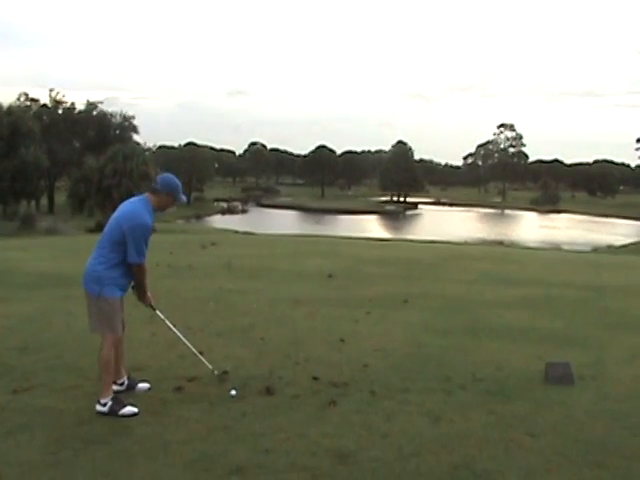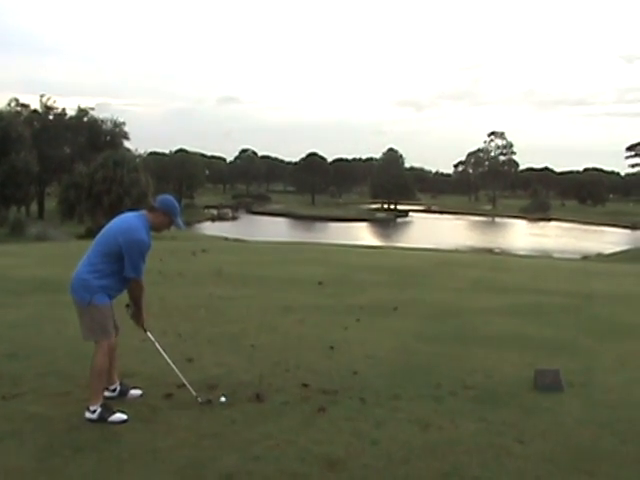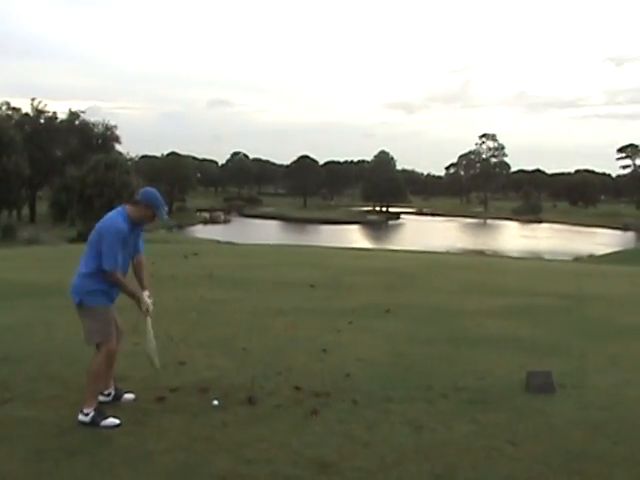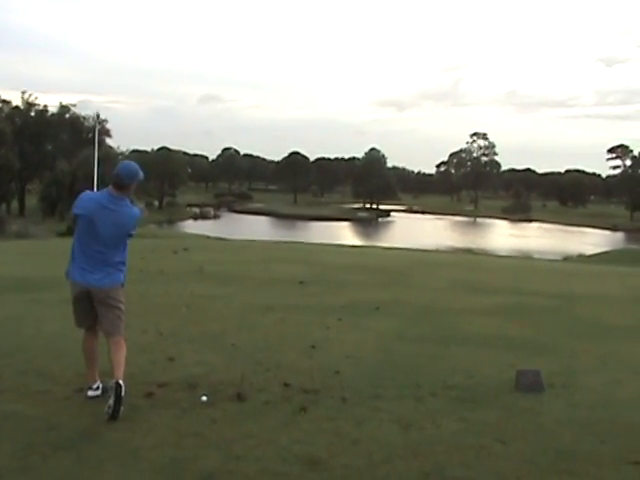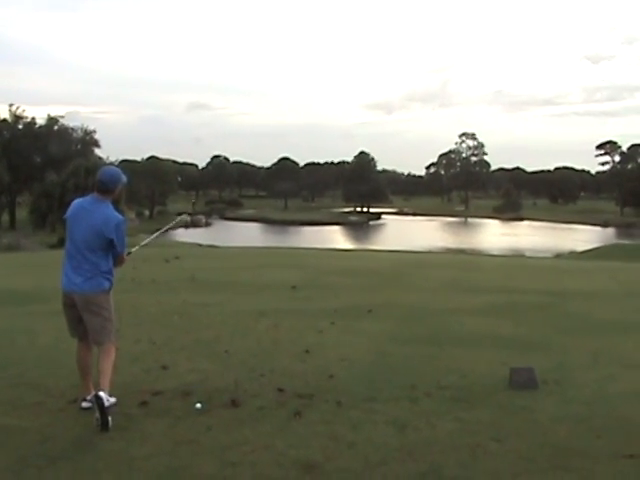
dt=1s
person 1, frame 1
left shoulder: (136, 204)
right shoulder: (141, 219)
right elbow: (137, 263)
left wrist: (140, 288)
right wrist: (144, 292)
left hip: (108, 278)
right hip: (104, 281)
left knee: (119, 331)
right knee: (112, 337)
left ankle: (120, 380)
right ankle: (105, 400)
person 1, frame 2
left shoulder: (131, 218)
right shoulder: (138, 236)
right elbow: (135, 280)
left wrist: (134, 305)
right wrist: (139, 311)
left hip: (94, 285)
right hip: (92, 289)
left knee: (112, 335)
right knee: (105, 343)
left ankle: (112, 386)
right ankle: (95, 407)
person 1, frame 3
left shoulder: (133, 225)
right shoulder: (117, 228)
left elbow: (138, 258)
right elbow: (113, 274)
left wrist: (145, 291)
right wrist: (137, 297)
left hip: (97, 291)
right hip: (92, 293)
left knee: (114, 335)
right knee: (107, 346)
left ankle: (107, 389)
right ankle: (88, 410)
person 1, frame 4
left shoulder: (86, 200)
right shoulder: (133, 214)
left hip: (80, 278)
right hip: (109, 282)
left knee: (90, 330)
right knee: (115, 336)
left ankle: (93, 384)
right ankle: (118, 381)
person 1, frame 5
left shoulder: (75, 207)
right shoulder: (114, 220)
right elbow: (119, 259)
right wrist: (117, 259)
left hip: (70, 286)
right hip: (95, 289)
left knee: (84, 341)
right knee: (106, 345)
left ankle: (88, 394)
right ankle: (102, 393)
